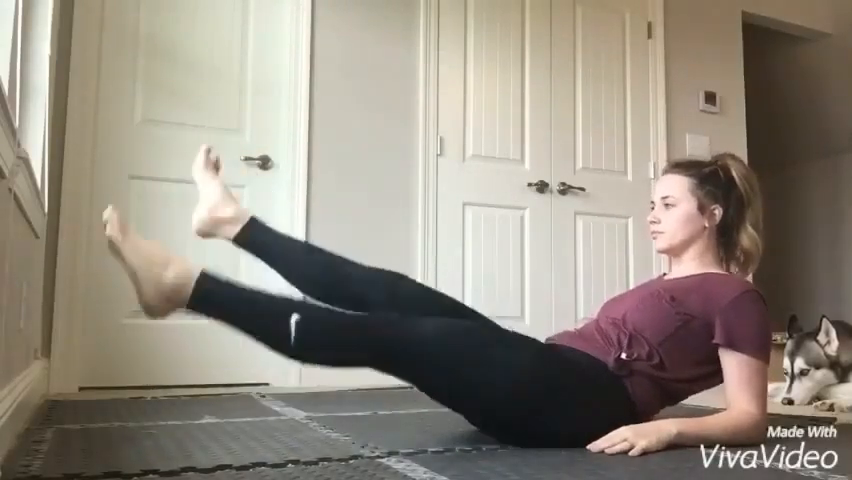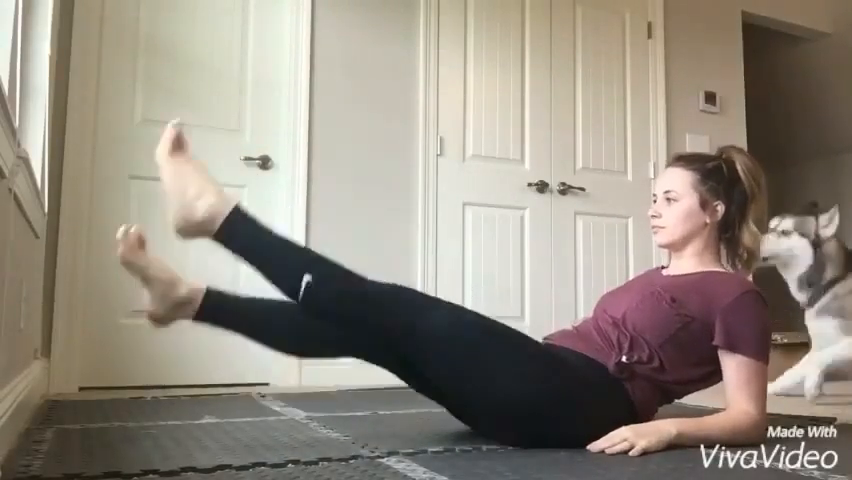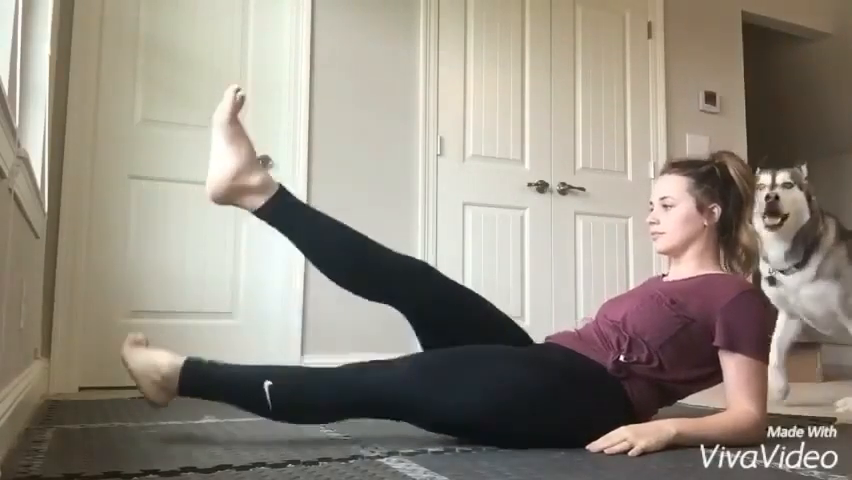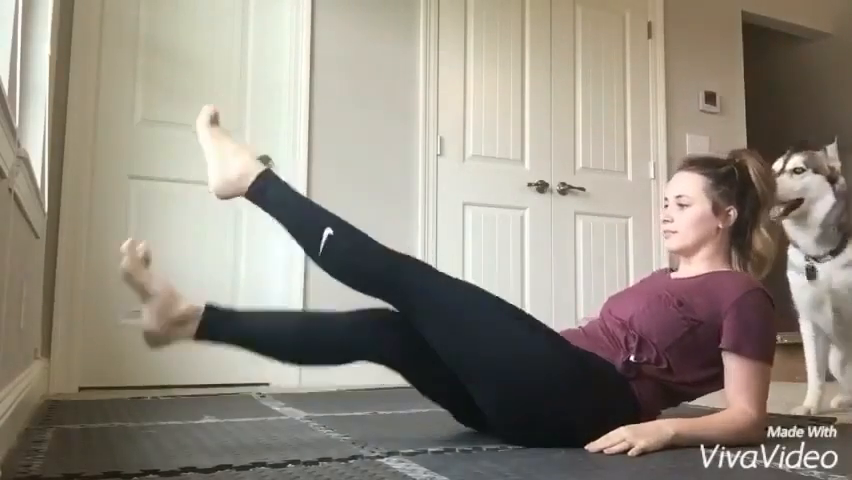
dt=0.3s
person 1, frame 1
left shoulder: (735, 298)
right shoulder: (664, 286)
left elbow: (750, 417)
left wrist: (666, 427)
left hip: (584, 405)
right hip: (544, 394)
left knee: (390, 335)
right knee: (395, 296)
left ankle: (188, 284)
right ankle: (235, 221)
person 1, frame 2
left shoulder: (734, 298)
right shoulder: (658, 279)
left elbow: (749, 417)
left wrist: (667, 426)
left hip: (582, 405)
right hip: (541, 389)
left knee: (399, 312)
right knee: (367, 320)
right ankle: (193, 298)
person 1, frame 3
left shoulder: (736, 299)
right shoulder: (665, 284)
left elbow: (748, 418)
left wrist: (666, 426)
left hip: (581, 403)
right hip: (547, 386)
left knee: (378, 383)
right knee: (409, 281)
left ankle: (183, 375)
right ankle: (255, 187)
person 1, frame 4
left shoulder: (741, 299)
right shoulder: (671, 280)
left elbow: (748, 418)
left wrist: (667, 427)
left hip: (589, 402)
right hip: (549, 393)
left knee: (414, 284)
right knee: (386, 329)
right ankle: (189, 317)
